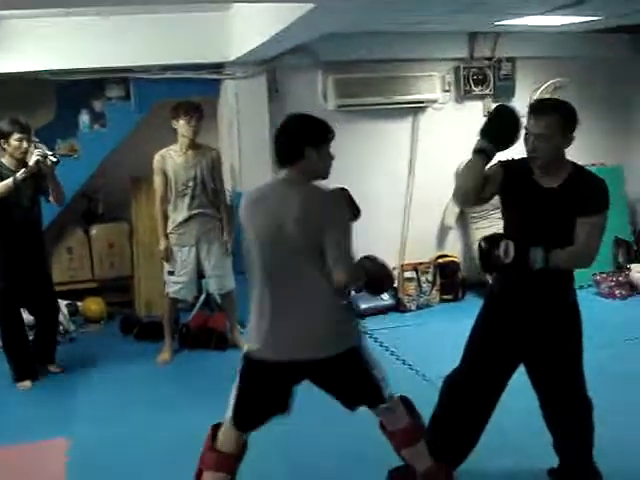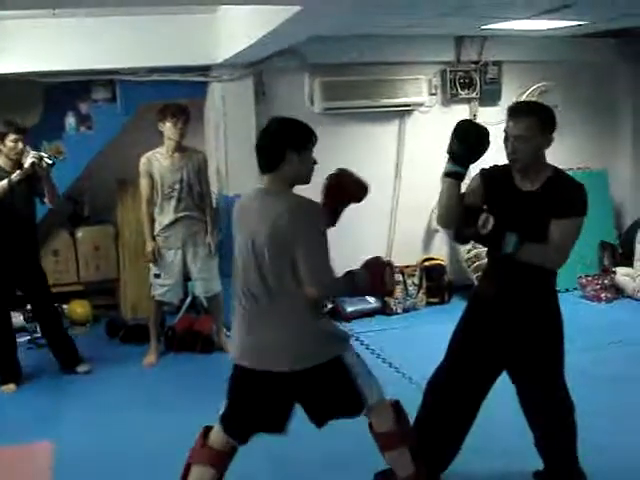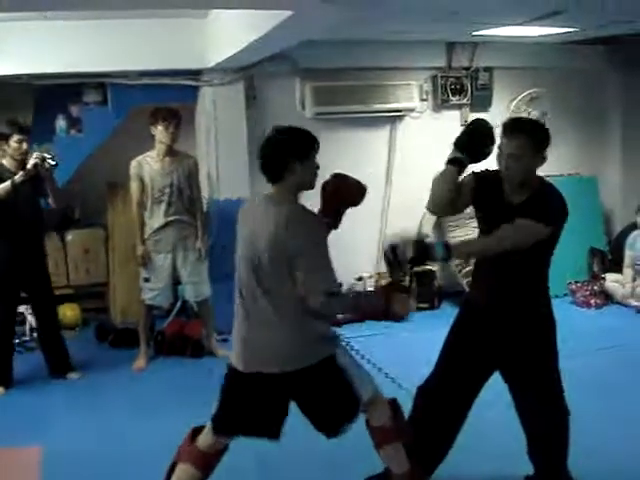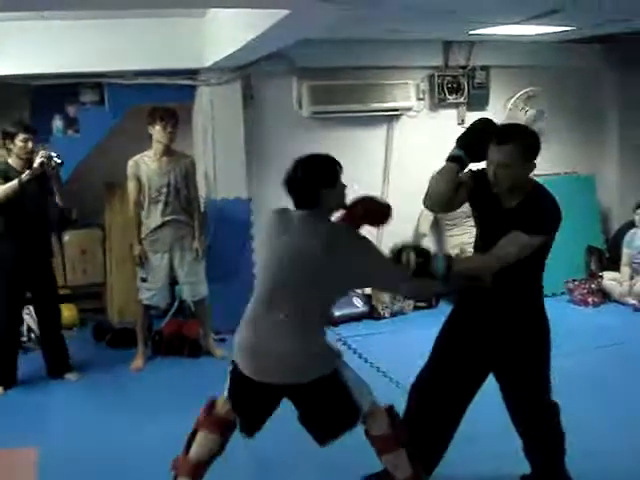
dt=0.2s
person 1, frame 1
left shoulder: (589, 188)
right shoulder: (510, 172)
left elbow: (584, 255)
right elbow: (464, 197)
left wrist: (531, 256)
right wrist: (485, 147)
left hip: (554, 308)
right hip: (505, 299)
left knee: (565, 398)
right knee: (466, 384)
person 1, frame 2
left shoulder: (568, 192)
right shoulder: (493, 178)
left elbow: (554, 256)
right elbow: (451, 214)
left wrist: (502, 238)
right wrist: (456, 165)
left hip: (535, 312)
right hip: (488, 303)
left knee: (548, 400)
right knee: (448, 386)
person 1, frame 3
left shoulder: (550, 204)
right shoulder: (485, 182)
left elbow: (493, 245)
right elbow: (439, 206)
left wrist: (431, 249)
right wrist: (459, 157)
left hip: (527, 319)
right hip: (481, 310)
left knee: (543, 406)
right knee: (439, 393)
person 1, frame 4
left shoulder: (543, 209)
right shoulder: (481, 183)
left elbow: (495, 261)
right elbow: (435, 202)
left wrist: (438, 266)
right wrist: (461, 154)
left hip: (519, 319)
right hip: (473, 308)
left knee: (532, 405)
right knee: (431, 389)
person 2, frame 1
left shoulder: (250, 203)
right shoulder: (326, 203)
right elbow: (342, 278)
left hip: (268, 342)
right hip: (329, 337)
left knee: (232, 431)
right knee: (389, 406)
person 2, frame 2
left shoulder: (243, 208)
right shoulder: (302, 211)
right elbow: (317, 291)
left wrist: (330, 210)
right wrist: (361, 281)
left hip: (252, 349)
right hip: (311, 347)
left knee: (225, 433)
right knee: (379, 407)
person 2, frame 3
left shoulder: (248, 211)
right shoulder: (305, 223)
right elbow: (322, 303)
left wrist: (328, 213)
right wrist: (383, 304)
left hip: (250, 351)
right hip: (302, 348)
left knee: (217, 433)
right knee: (376, 405)
person 2, frame 4
left shoulder: (275, 222)
right shoulder: (345, 240)
right elbow: (407, 284)
left hip: (252, 351)
right hip: (305, 360)
left knee: (228, 405)
right knee: (374, 412)
person 3, frame 1
left shoulder: (34, 170)
left elbow: (58, 200)
left wrist: (49, 172)
right wrist: (25, 172)
left hip: (34, 252)
left knee: (48, 308)
left ankle: (44, 357)
right ankle: (24, 370)
person 3, frame 2
left shoulder: (30, 173)
left elbow: (53, 202)
left wrist: (44, 174)
left hip: (28, 254)
left knee: (46, 308)
left ankle: (70, 360)
person 3, frame 3
left shoulder: (34, 174)
left elbow: (55, 203)
left wrist: (47, 174)
right wrist: (23, 174)
left hip: (34, 254)
left knee: (47, 312)
left ankle: (61, 366)
person 3, frame 4
left shoulder: (40, 173)
left elbow: (60, 202)
left wrist: (52, 174)
right wrist: (29, 173)
left hip: (40, 253)
left knee: (50, 312)
left ankle: (59, 366)
person 4, frame 1
left shoulder: (211, 155)
right shoulder: (162, 159)
left elbow: (220, 194)
right elbow: (160, 201)
left wrist: (226, 229)
right wrist: (162, 237)
left hip: (210, 229)
right hip: (179, 233)
left knee: (225, 285)
right knee: (174, 292)
left ankle: (234, 332)
right ankle: (168, 344)
person 4, frame 2
left shoulder: (198, 158)
right shoulder: (148, 161)
left elbow: (206, 197)
right elbow: (147, 203)
left wrist: (211, 231)
right wrist: (149, 239)
left hip: (197, 232)
right hip: (166, 235)
left knee: (211, 288)
right knee: (160, 295)
left ankle: (220, 335)
right ankle: (153, 346)
person 4, frame 3
left shoulder: (189, 162)
right shoulder: (139, 164)
left elbow: (197, 201)
right elbow: (137, 206)
left wrist: (201, 236)
right wrist: (140, 243)
left hip: (187, 236)
right hip: (156, 239)
left knee: (201, 292)
right knee: (150, 299)
left ankle: (210, 340)
right ankle: (143, 350)
person 4, frame 4
left shoulder: (186, 162)
right shoulder: (136, 164)
left elbow: (194, 201)
right elbow: (134, 206)
left wrist: (198, 236)
right wrist: (136, 242)
left hip: (184, 236)
right hip: (153, 239)
left knee: (199, 292)
right knee: (147, 299)
left ankle: (208, 340)
right ankle: (141, 350)
